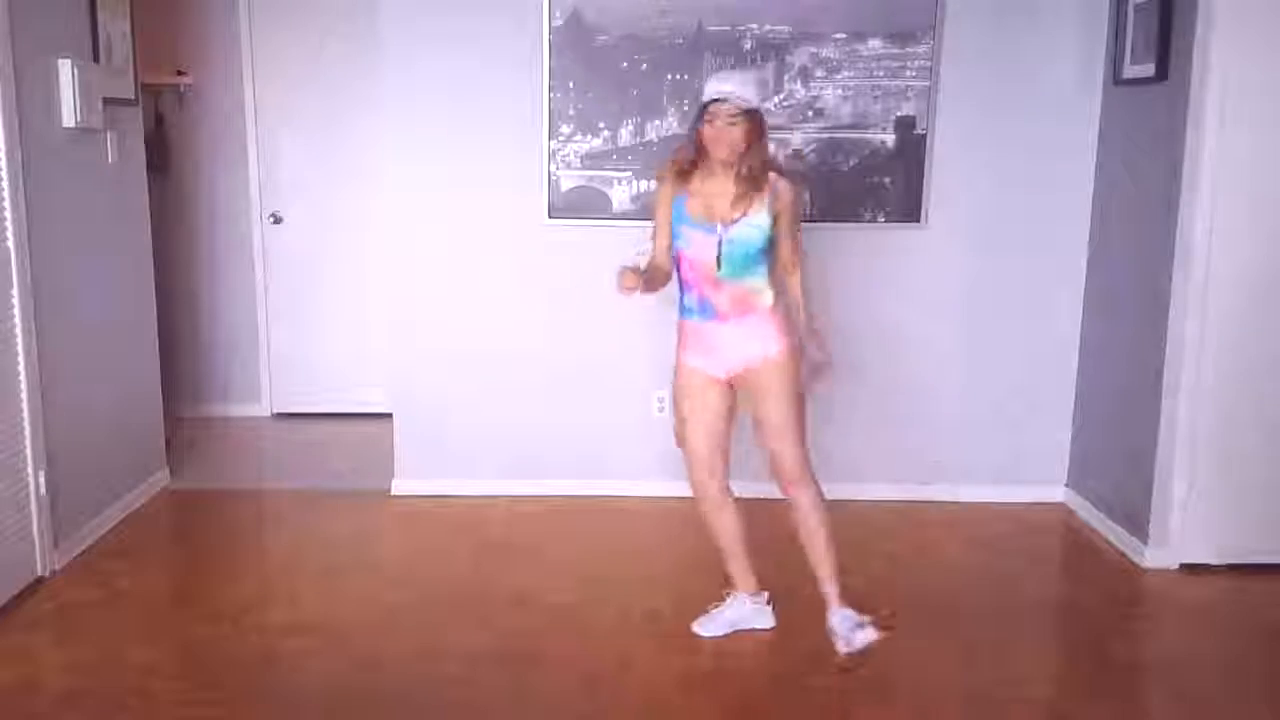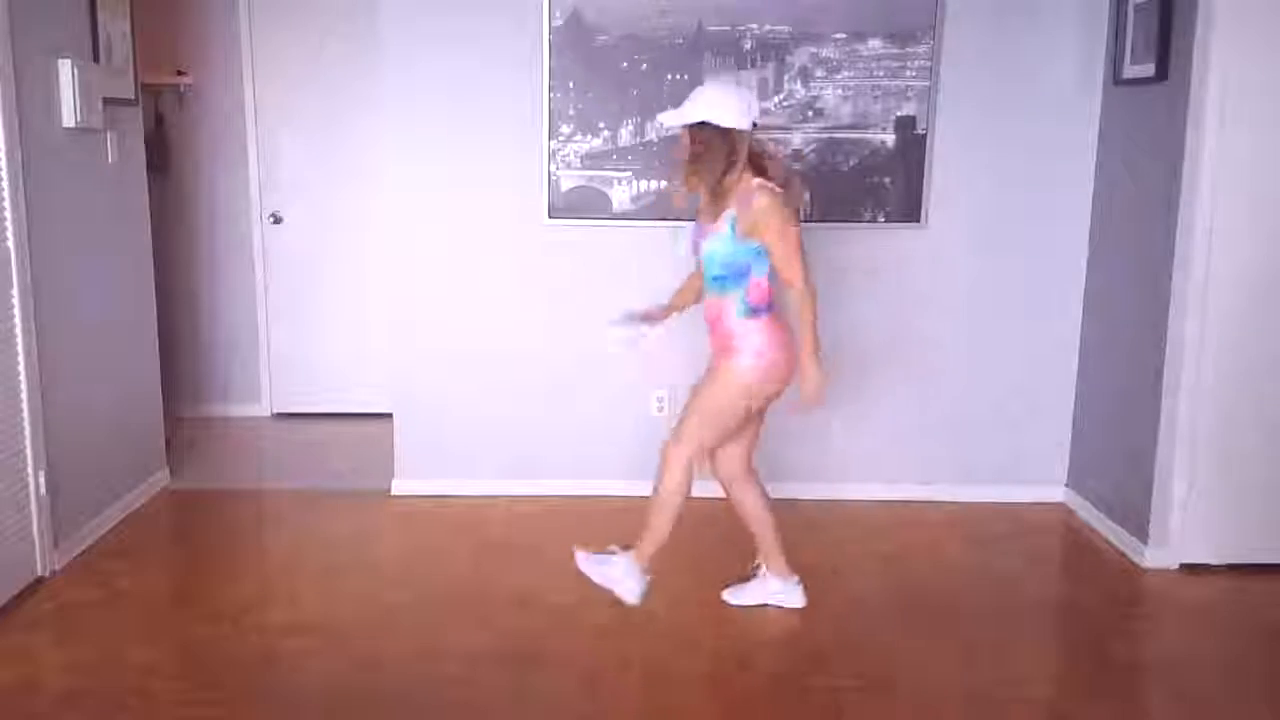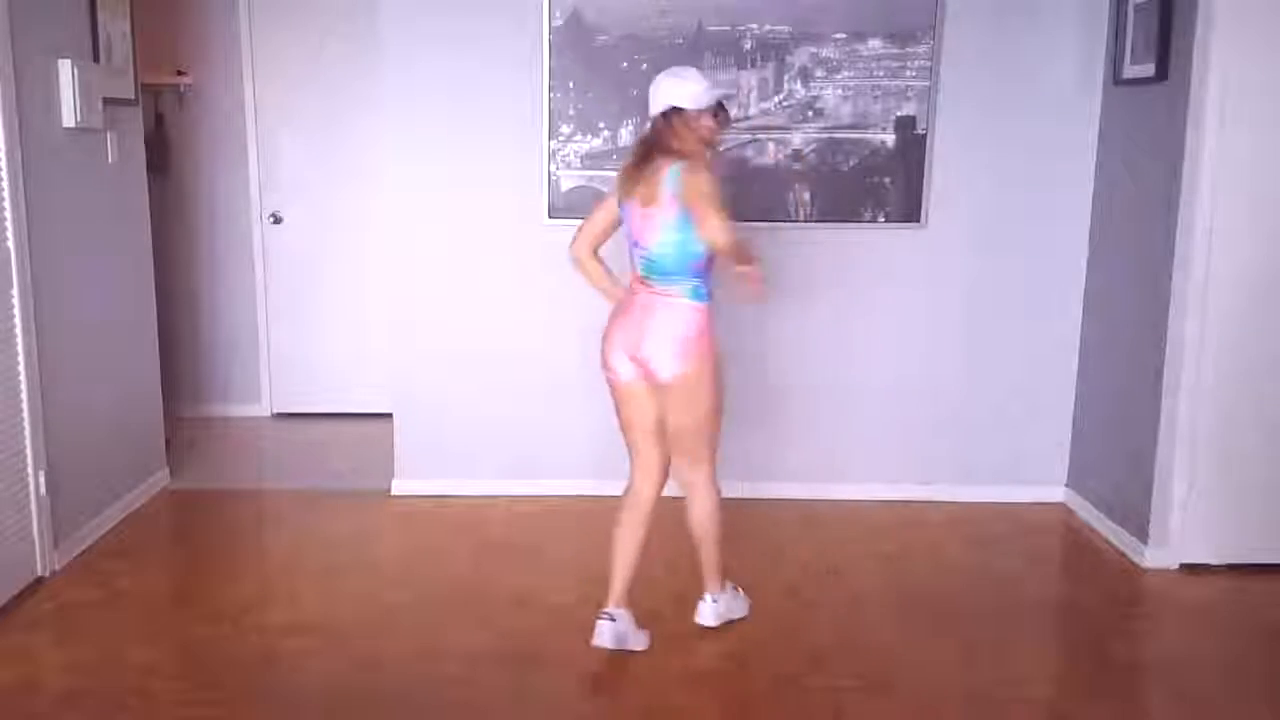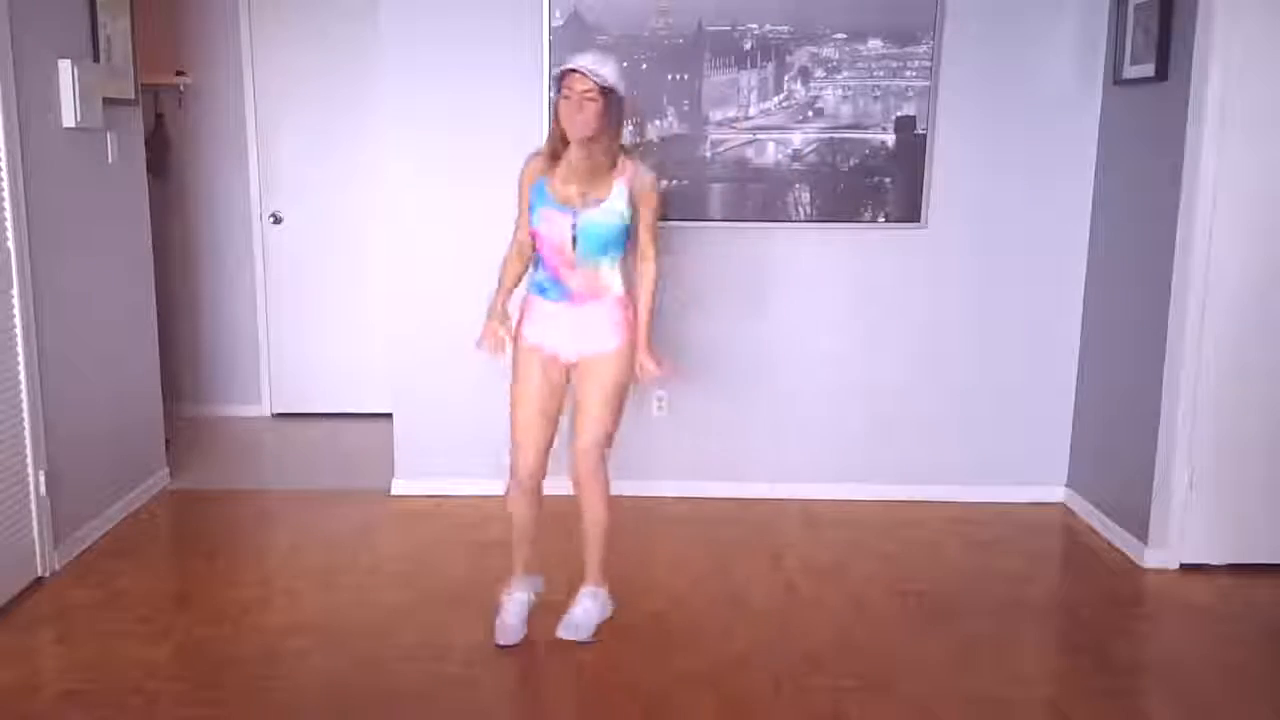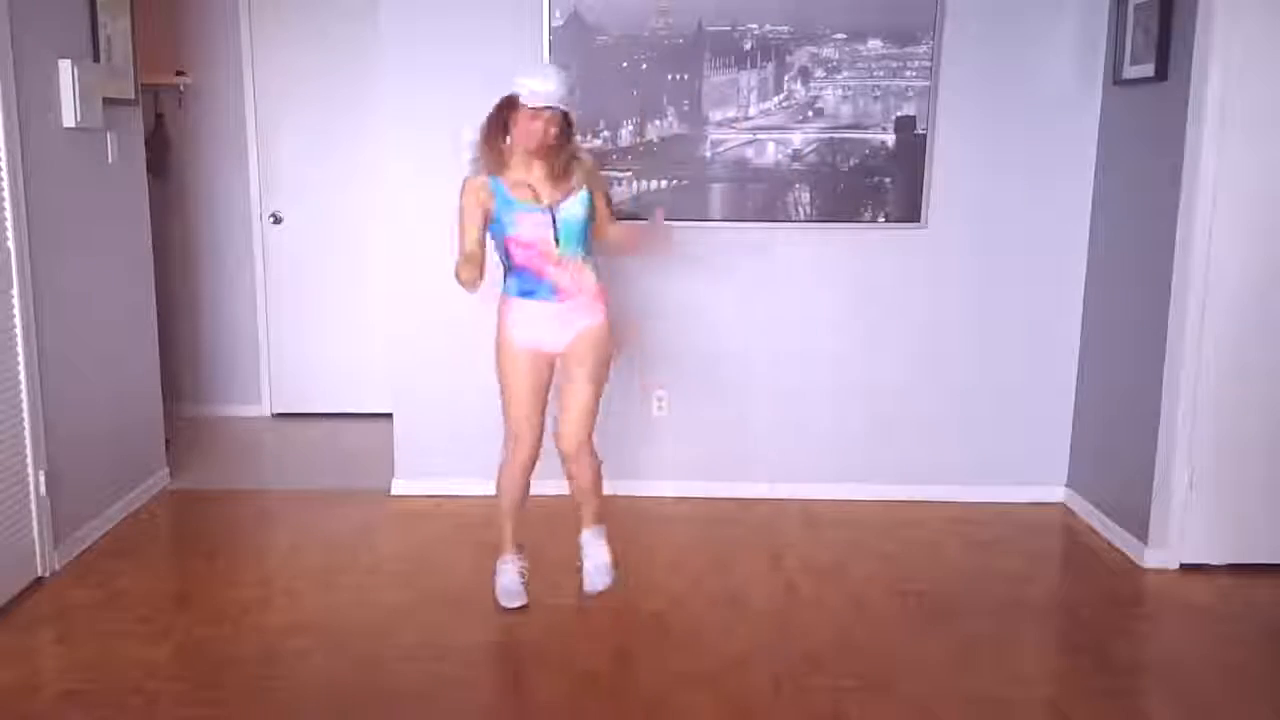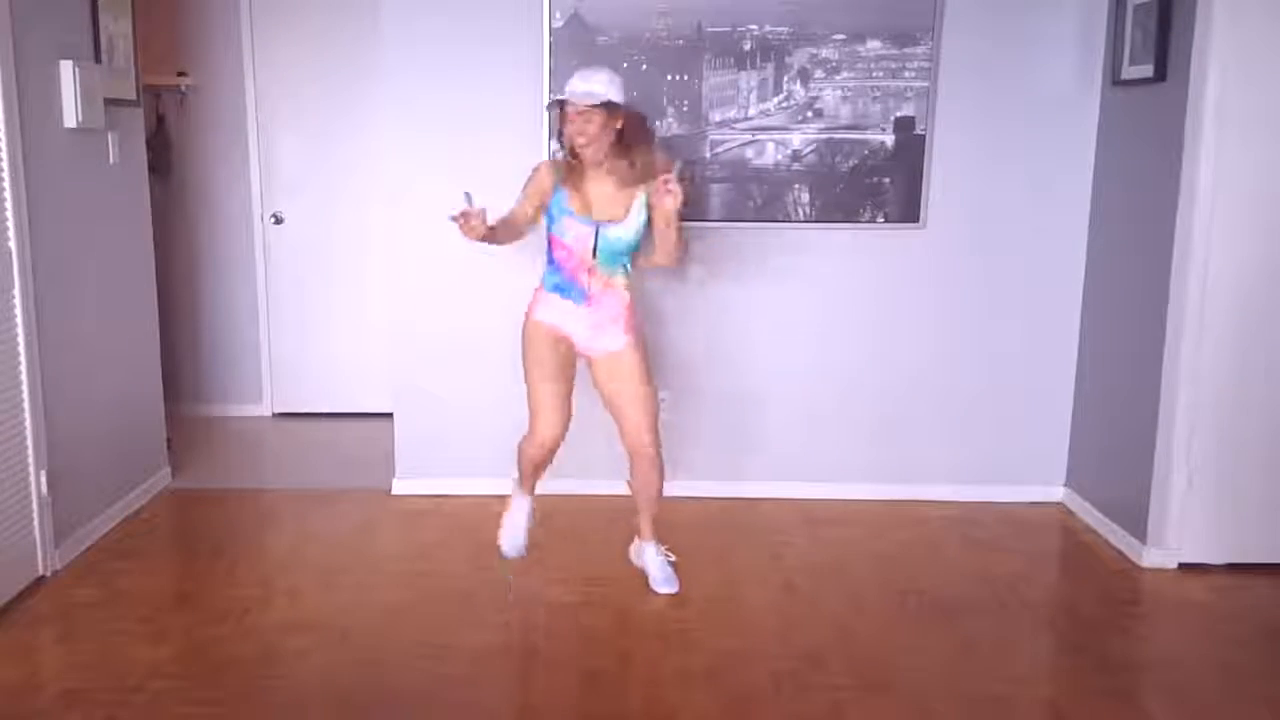
dt=0.5s
person 1, frame 1
left shoulder: (777, 192)
right shoulder: (674, 190)
left elbow: (788, 269)
right elbow: (662, 267)
left wrist: (806, 339)
right wrist: (639, 277)
left hip: (764, 345)
right hip: (699, 350)
left knee: (793, 471)
right knee: (707, 483)
left ankle: (837, 608)
right ankle: (747, 598)
person 1, frame 2
left shoulder: (761, 200)
right shoulder: (717, 199)
left elbow: (798, 282)
left wrist: (810, 357)
right wrist: (663, 310)
left hip: (755, 355)
right hip: (740, 353)
left knee: (677, 458)
right knee: (732, 467)
left ankle: (634, 569)
right ankle: (781, 577)
person 1, frame 3
left shoulder: (635, 180)
right shoulder: (696, 177)
left elbow: (581, 249)
right elbow: (717, 238)
right wrist: (744, 262)
left hip: (628, 330)
right hip: (680, 333)
left knee: (647, 478)
right knee: (696, 474)
left ankle: (613, 614)
right ankle: (715, 593)
person 1, frame 4
left shoulder: (635, 179)
right shoulder: (536, 169)
left elbow: (645, 260)
left wrist: (644, 341)
right wrist: (496, 309)
left hip: (603, 331)
right hip: (540, 326)
left knee: (587, 466)
right knee: (525, 463)
left ankle: (593, 591)
right ankle: (521, 582)
person 1, frame 5
left shoulder: (580, 168)
right shoulder: (483, 185)
left elbow: (604, 230)
right elbow: (469, 272)
left wrist: (642, 235)
right wrist: (468, 268)
left hip: (584, 316)
right hip: (523, 322)
left knee: (574, 442)
right knee: (521, 449)
left ankle: (592, 534)
right ankle: (510, 558)
person 1, frame 6
left shoulder: (647, 181)
right shoulder: (552, 175)
left elbow: (665, 258)
right elbow: (517, 225)
left wrist: (670, 215)
right wrist: (482, 231)
left hip: (611, 324)
right hip: (551, 316)
left knee: (644, 445)
right knee: (550, 428)
left ankle: (647, 545)
right ankle: (520, 495)
